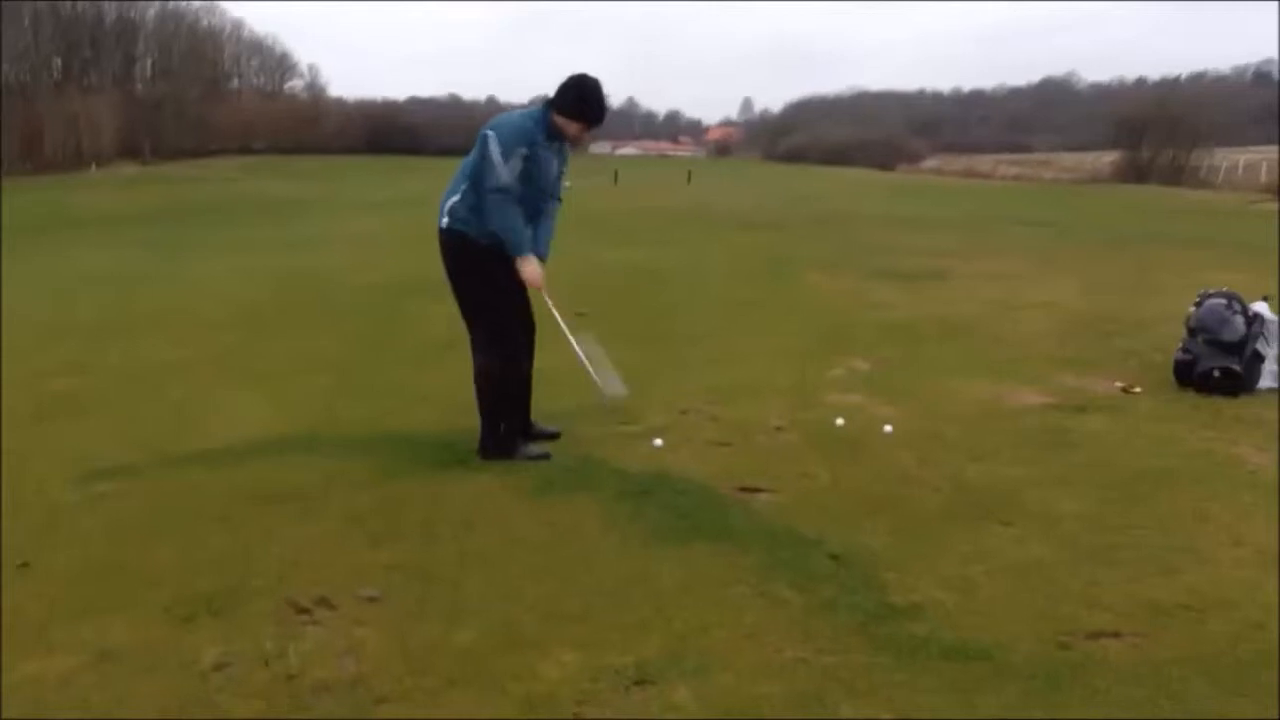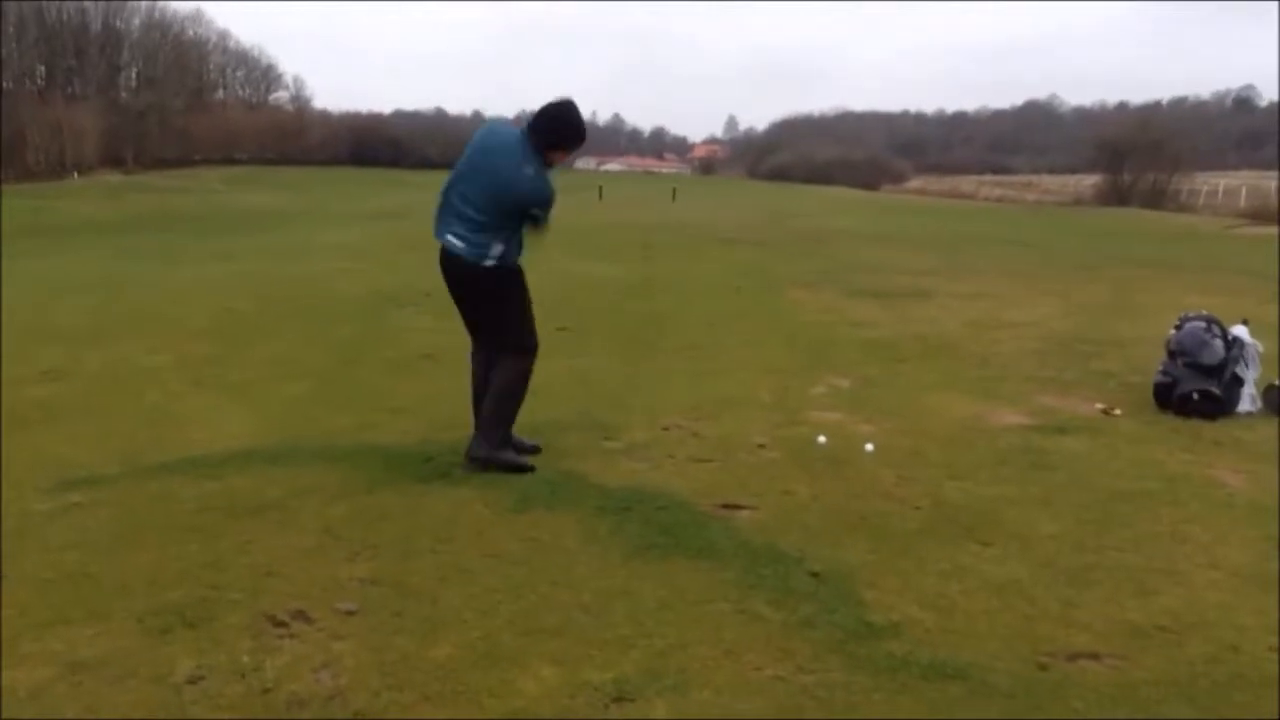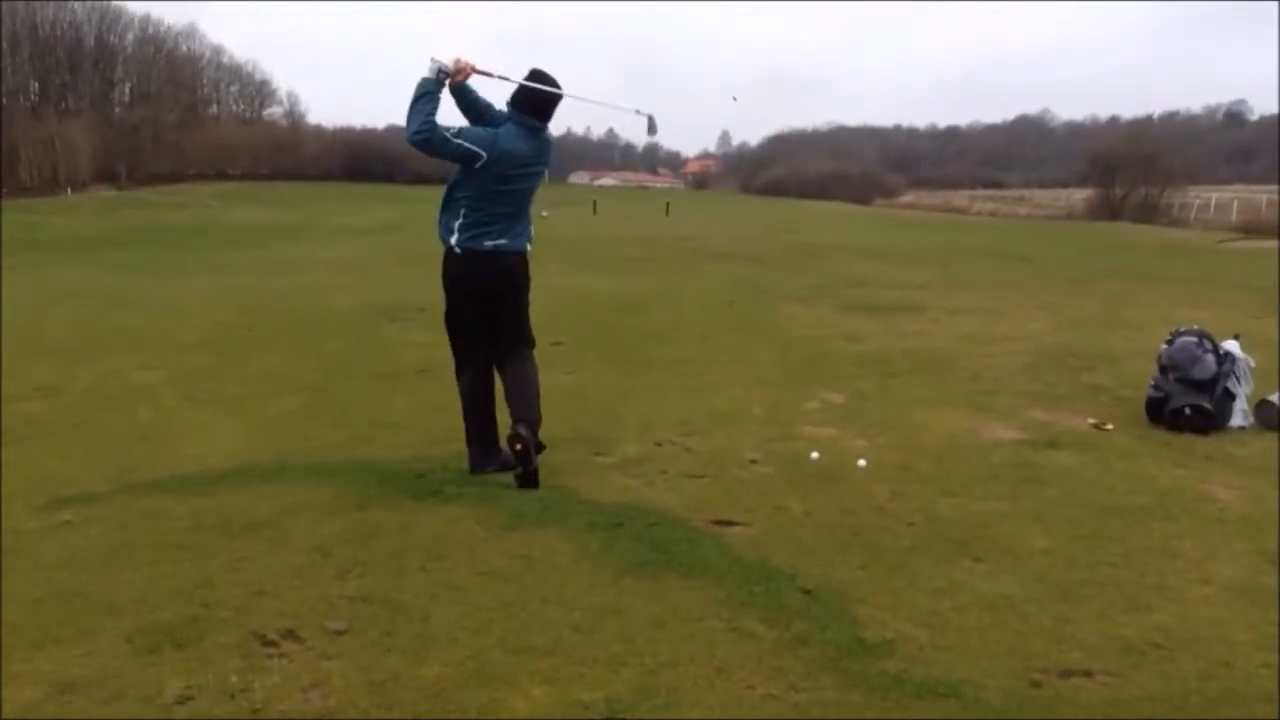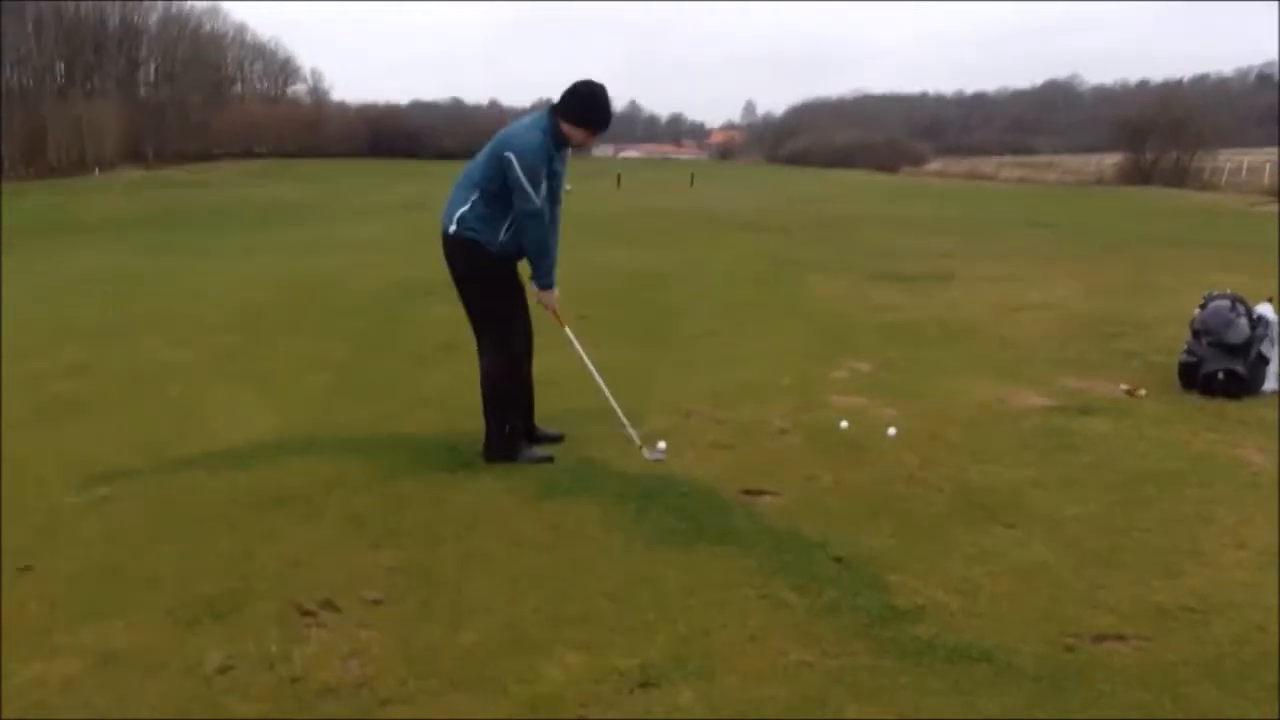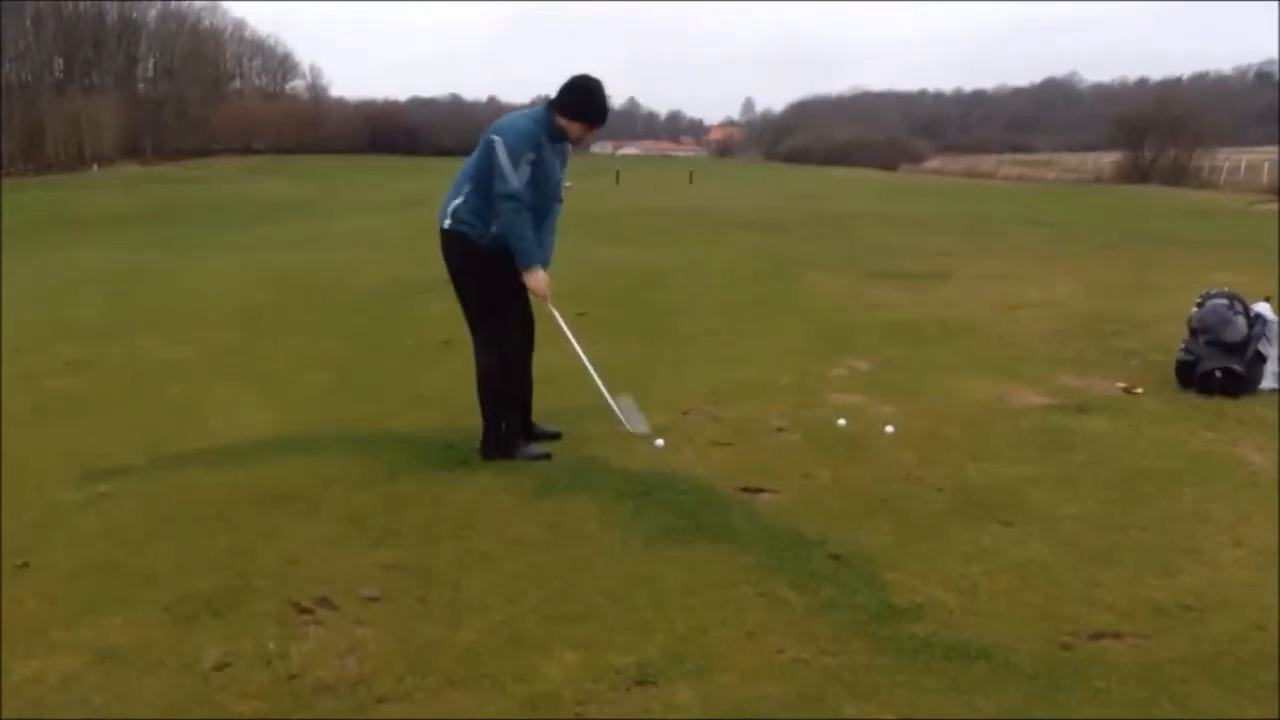
dt=0.7s
person 1, frame 1
left shoulder: (556, 152)
right shoulder: (514, 130)
left elbow: (547, 205)
right elbow: (501, 195)
left wrist: (535, 257)
right wrist: (523, 256)
left hip: (497, 245)
right hip: (467, 238)
left knee: (519, 332)
right knee: (496, 338)
left ankle: (517, 422)
right ankle: (499, 439)
person 1, frame 2
left shoulder: (495, 133)
right shoulder: (535, 185)
left hip: (456, 252)
right hip: (490, 265)
left knee: (488, 345)
right knee: (517, 348)
left ankle: (494, 433)
right ankle: (489, 441)
person 1, frame 3
left shoulder: (492, 145)
right shoulder: (540, 144)
left elbow: (420, 133)
right elbow: (494, 121)
left wrist: (435, 79)
right wrist: (459, 85)
left hip: (468, 261)
right hip: (512, 261)
left knee: (473, 359)
right knee: (516, 350)
left ankle: (485, 451)
right ankle: (525, 429)
person 1, frame 4
left shoulder: (551, 140)
right shoulder: (528, 144)
left elbow: (549, 212)
right elbow: (531, 217)
left wrist: (545, 275)
right wrist: (545, 281)
left hip: (493, 244)
right hip: (472, 241)
left knee: (517, 335)
right knee: (501, 341)
left ankle: (521, 425)
right ankle: (502, 441)
person 1, frame 5
left shoulder: (556, 144)
right shoulder: (516, 134)
left elbow: (548, 207)
right elbow: (511, 203)
left wrist: (541, 264)
right wrist: (531, 266)
left hip: (497, 243)
right hip: (468, 237)
left knee: (519, 332)
right knee: (497, 337)
left ankle: (518, 422)
right ankle: (499, 438)
